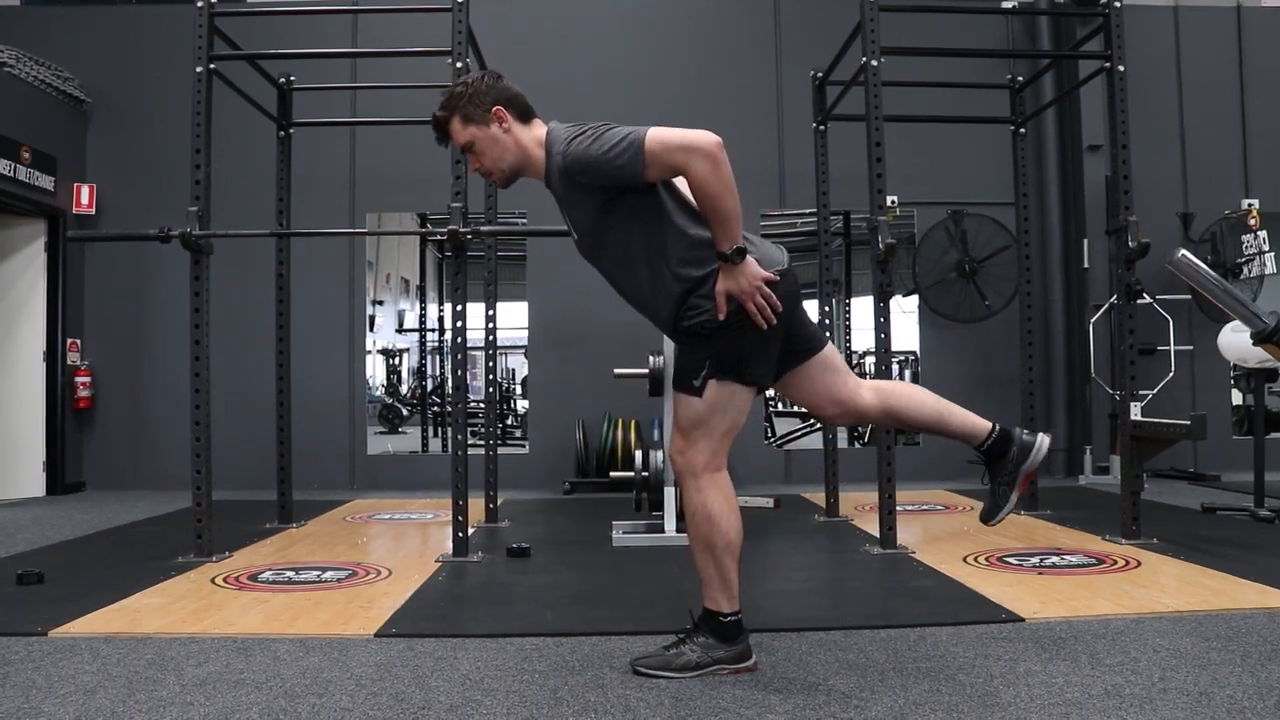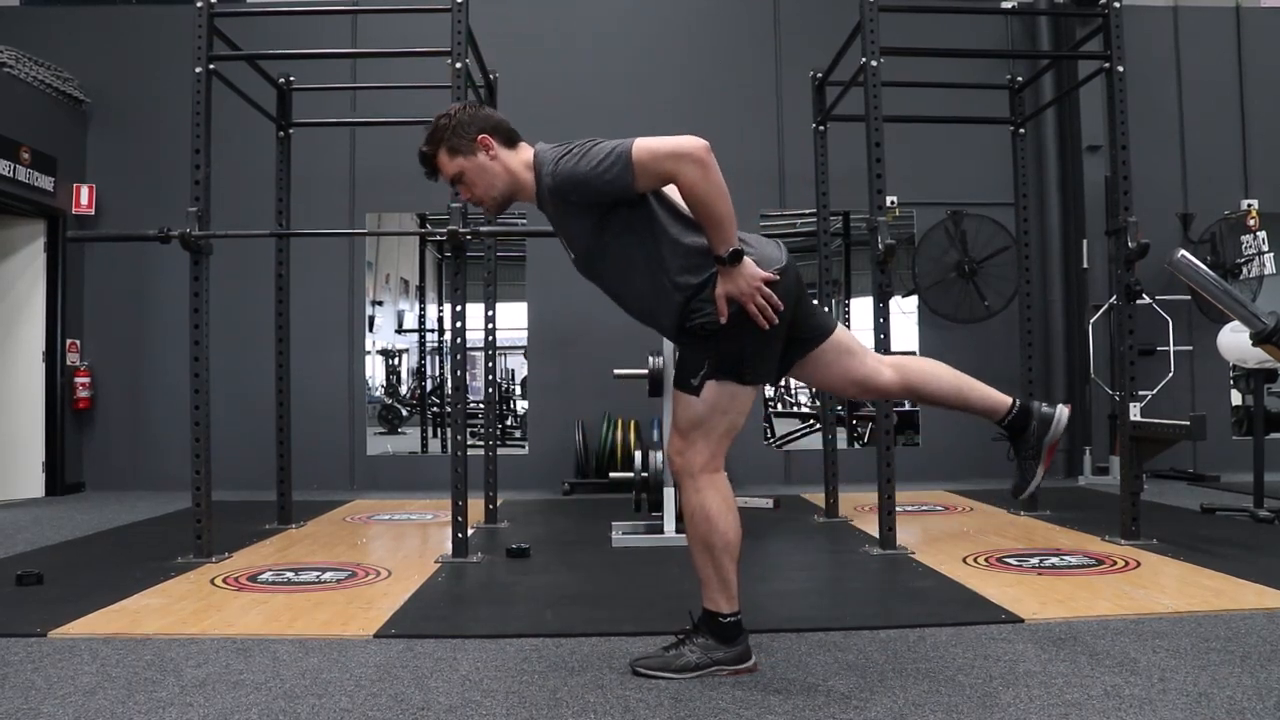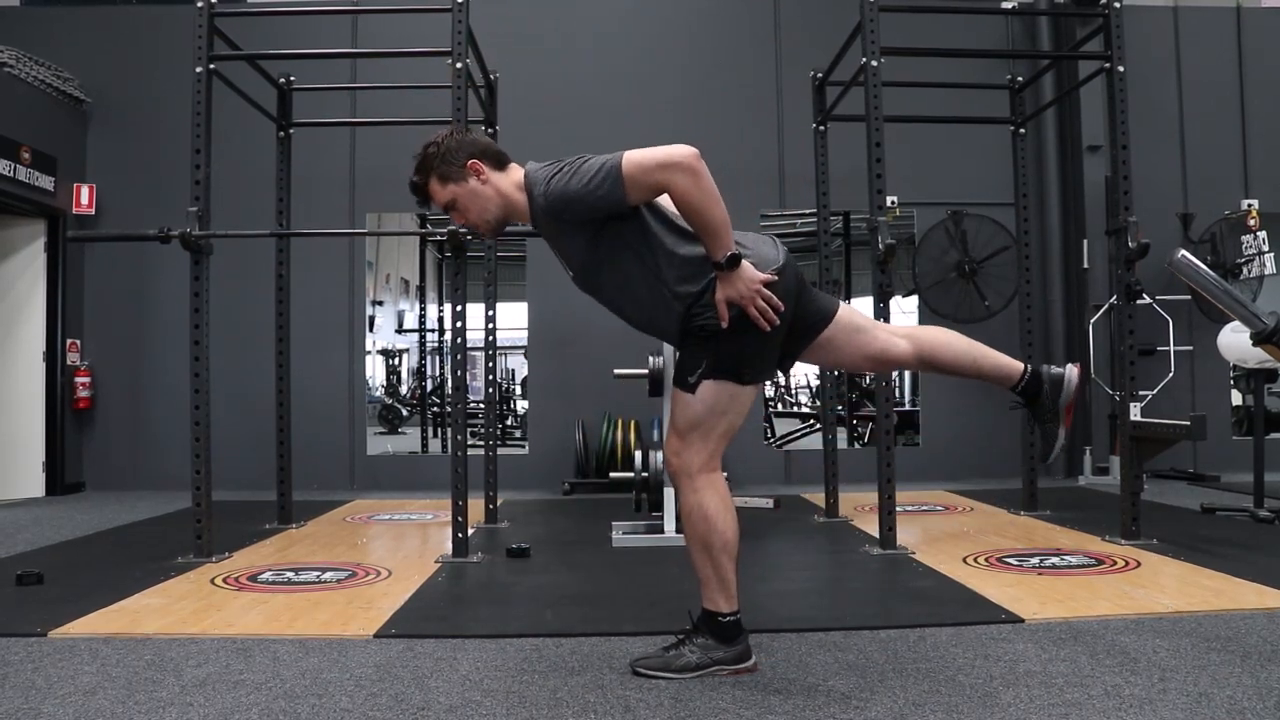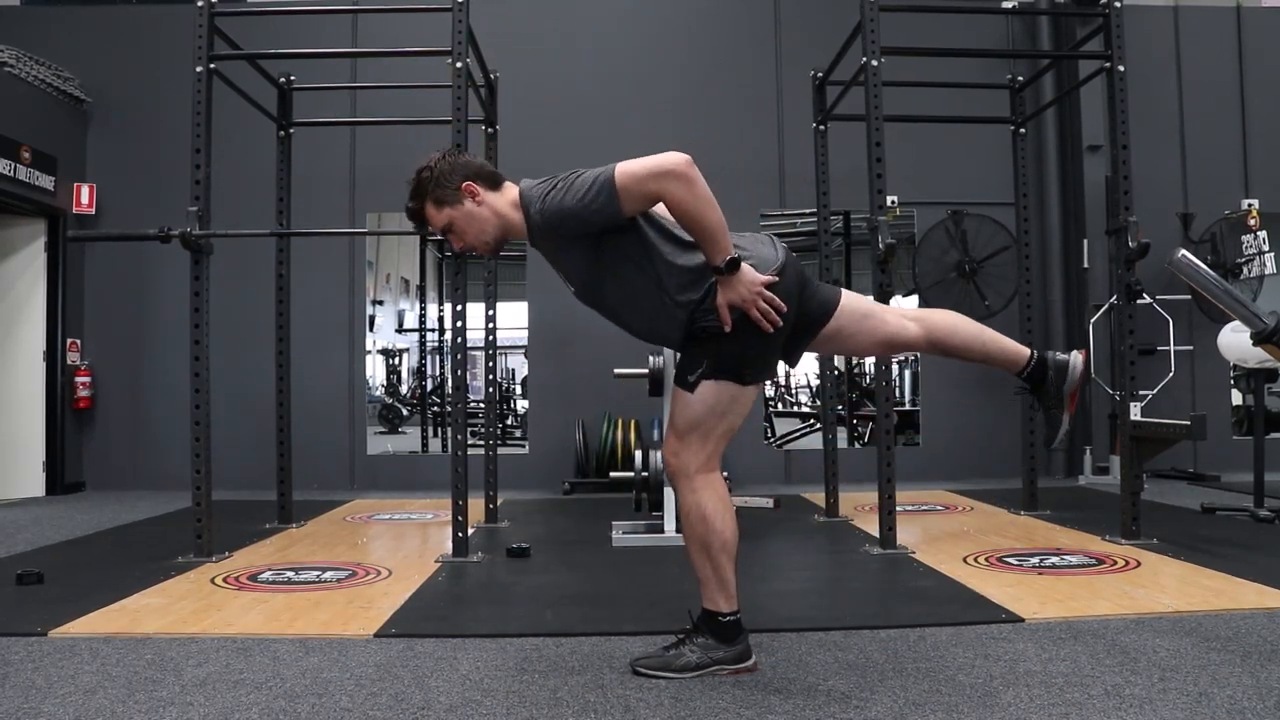
dt=0.3s
person 1, frame 1
left shoulder: (577, 151)
right shoulder: (571, 165)
left elbow: (702, 148)
right elbow: (677, 181)
left wrist: (731, 257)
left hip: (727, 298)
right hip: (746, 293)
left knee: (695, 460)
right knee: (851, 401)
left ankle: (723, 632)
right ankle: (1003, 444)
person 1, frame 2
left shoulder: (567, 172)
right shoulder: (560, 188)
left elbow: (690, 153)
right elbow: (666, 189)
left wrist: (731, 260)
left hip: (734, 297)
right hip: (750, 291)
left knee: (694, 461)
right knee: (874, 376)
left ankle: (723, 635)
right ankle: (1024, 418)
person 1, frame 3
left shoulder: (560, 190)
right shoulder: (554, 203)
left elbow: (681, 161)
right elbow: (659, 195)
left wrist: (727, 264)
left hip: (735, 297)
right hip: (754, 286)
left knee: (691, 462)
right knee: (889, 345)
left ankle: (723, 634)
right ankle: (1037, 383)
person 1, frame 4
left shoulder: (554, 208)
right shoulder: (551, 220)
left elbow: (674, 168)
right elbow: (650, 196)
left wrist: (727, 269)
left hip: (738, 297)
right hip: (757, 280)
left knee: (689, 460)
right knee: (897, 329)
left ankle: (723, 635)
right ankle: (1044, 368)
